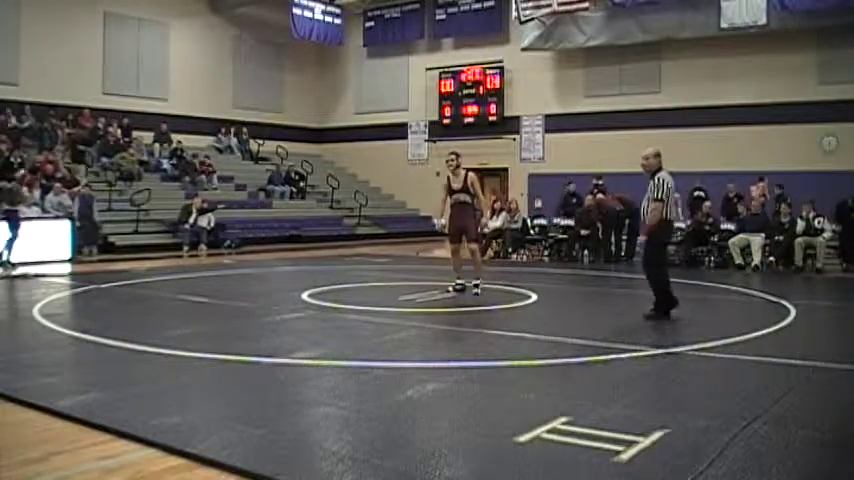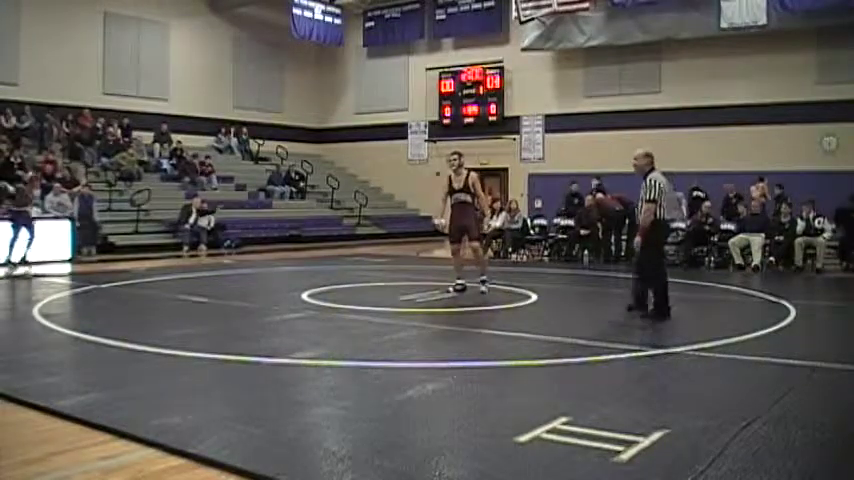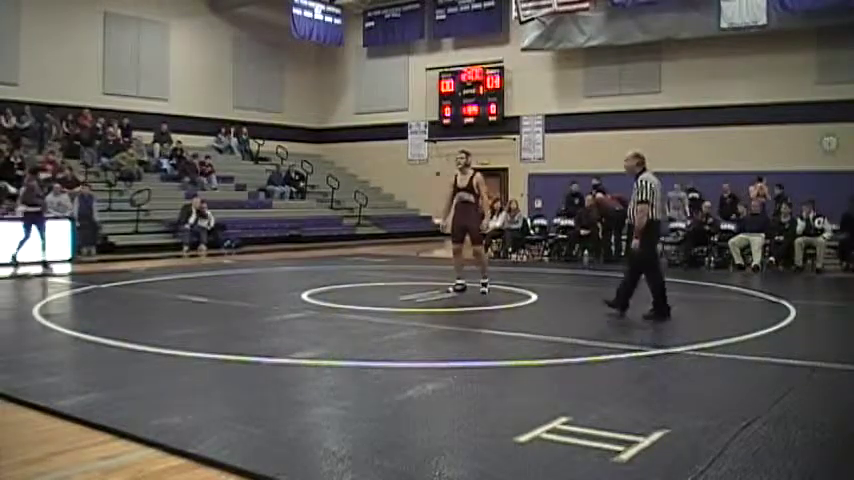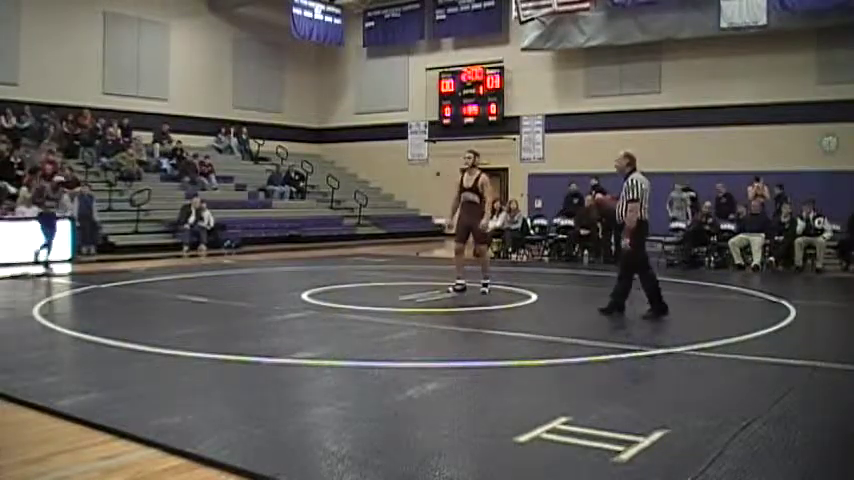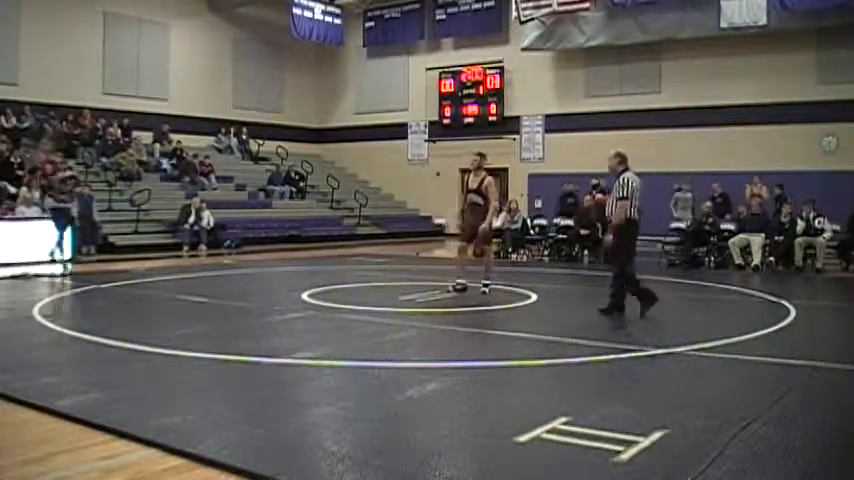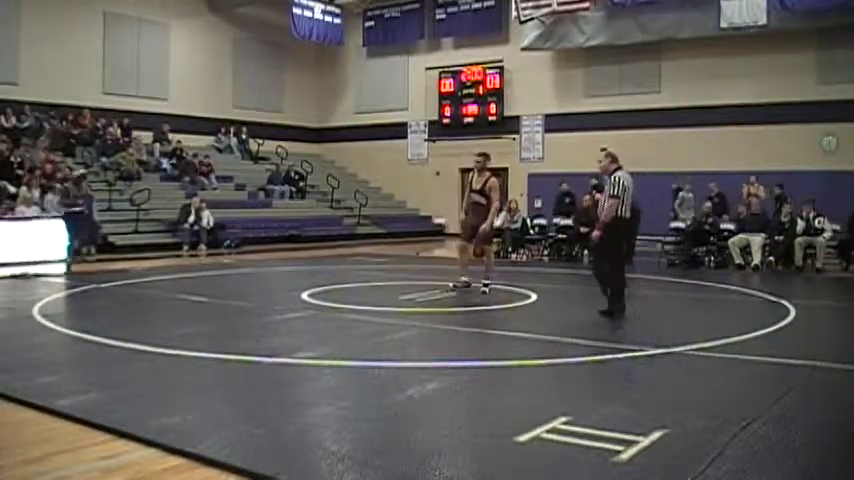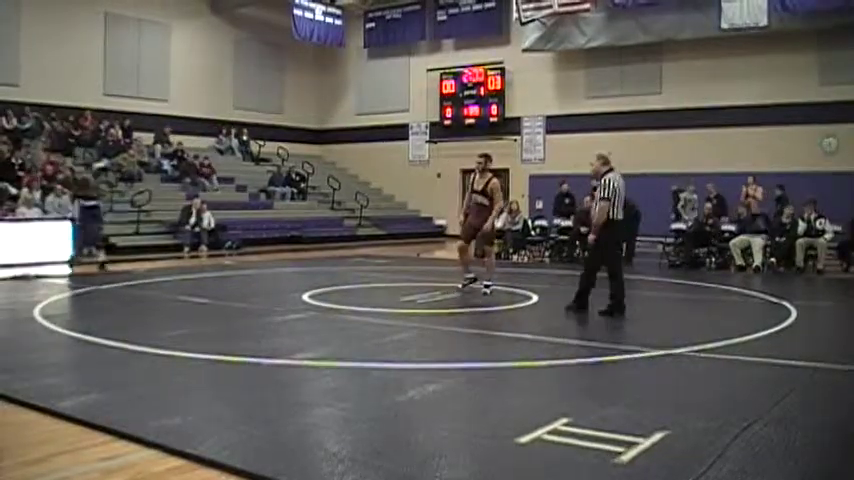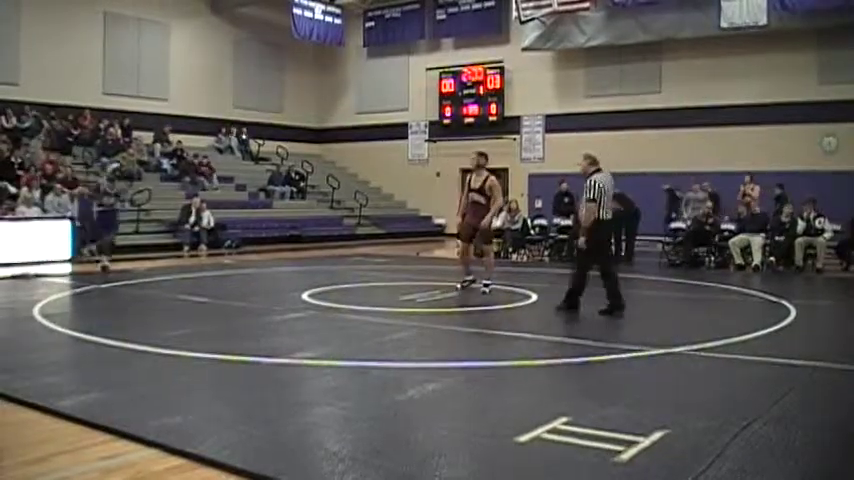
dt=0.2s
person 1, frame 1
left shoulder: (659, 179)
right shoulder: (659, 178)
left elbow: (656, 209)
left wrist: (645, 232)
left hip: (657, 228)
right hip: (658, 228)
left knee: (655, 268)
right knee: (652, 266)
left ankle: (662, 309)
right ankle: (667, 300)
person 1, frame 2
left shoulder: (651, 180)
right shoulder: (654, 178)
left elbow: (649, 210)
left wrist: (640, 234)
left hip: (653, 229)
right hip: (654, 228)
left knee: (654, 270)
right knee: (642, 266)
left ankle: (661, 309)
right ankle: (640, 302)
person 1, frame 3
left shoulder: (643, 181)
right shoulder: (647, 179)
left elbow: (643, 211)
left wrist: (637, 237)
left hip: (646, 230)
right hip: (647, 229)
left knee: (651, 270)
right knee: (633, 267)
left ankle: (661, 309)
right ankle: (620, 301)
person 1, frame 4
left shoulder: (633, 180)
right shoulder: (636, 179)
left elbow: (633, 211)
left wrist: (627, 236)
left hip: (633, 230)
right hip: (634, 229)
left knee: (642, 269)
right knee: (625, 268)
left ankle: (658, 306)
right ankle: (616, 304)
person 1, frame 5
left shoulder: (624, 179)
right shoulder: (628, 177)
left elbow: (621, 208)
left wrist: (611, 232)
left hip: (622, 228)
right hip: (627, 227)
left knee: (621, 267)
right knee: (620, 267)
left ankle: (646, 296)
right ankle: (616, 303)
person 1, frame 6
left shoulder: (616, 177)
right shoulder: (623, 176)
left elbow: (611, 206)
left wrist: (599, 228)
left hip: (613, 226)
right hip: (621, 225)
left knee: (599, 265)
right knee: (616, 266)
left ankle: (616, 302)
right ankle: (617, 304)
person 1, frame 7
left shoulder: (606, 180)
right shoulder: (616, 177)
left elbow: (603, 208)
left wrist: (593, 232)
left hip: (606, 228)
right hip: (616, 227)
left knee: (591, 266)
right knee: (614, 268)
left ankle: (581, 302)
right ankle: (617, 306)
person 1, frame 8
left shoulder: (592, 181)
right shoulder: (607, 177)
left elbow: (590, 210)
left wrist: (583, 234)
left hip: (595, 228)
right hip: (606, 226)
left knee: (582, 267)
right knee: (606, 267)
left ankle: (571, 302)
right ankle: (615, 303)
person 2, frame 1
left shoulder: (470, 176)
right shoulder: (447, 180)
left elbow: (480, 197)
right elbow: (443, 200)
right wrist: (439, 218)
left hip: (469, 214)
right hip: (454, 216)
left knee: (473, 248)
right knee: (454, 249)
left ankle: (476, 282)
right ankle: (459, 282)
person 2, frame 2
left shoulder: (472, 176)
right shoulder: (449, 179)
left elbow: (481, 197)
right elbow: (444, 199)
left wrist: (487, 215)
right wrist: (440, 217)
left hip: (470, 214)
right hip: (455, 216)
left knee: (476, 246)
right knee: (455, 249)
left ankle: (483, 277)
right ankle: (460, 282)
person 2, frame 3
left shoulder: (477, 177)
right shoulder: (455, 178)
left elbow: (484, 199)
right elbow: (450, 199)
left wrist: (485, 218)
right wrist: (444, 218)
left hip: (473, 216)
right hip: (458, 216)
left knee: (478, 250)
right knee: (456, 249)
left ankle: (485, 280)
right ankle: (460, 282)
person 2, frame 4
left shoulder: (483, 178)
right shoulder: (462, 177)
left elbow: (489, 199)
right elbow: (457, 199)
left wrist: (485, 218)
right wrist: (451, 217)
left hip: (478, 217)
right hip: (463, 216)
left knee: (482, 250)
right knee: (458, 249)
left ankle: (485, 282)
right ankle: (460, 282)
person 2, frame 5
left shoulder: (488, 180)
right shoulder: (468, 177)
left elbow: (494, 203)
left wrist: (487, 222)
right wrist: (461, 217)
left hip: (483, 218)
right hip: (469, 216)
left knee: (486, 249)
right knee: (461, 247)
left ankle: (486, 282)
right ankle: (461, 282)
person 2, frame 6
left shoulder: (492, 181)
right shoulder: (471, 176)
left elbow: (496, 203)
left wrist: (488, 222)
right wrist: (463, 213)
left hip: (485, 218)
right hip: (471, 216)
left knee: (486, 249)
right knee: (463, 246)
left ankle: (486, 282)
right ankle: (464, 279)
person 2, frame 7
left shoulder: (493, 182)
right shoulder: (473, 177)
left elbow: (499, 203)
left wrist: (490, 221)
right wrist: (462, 214)
left hip: (486, 219)
right hip: (472, 217)
left knee: (488, 250)
right knee: (461, 246)
left ankle: (488, 283)
right ankle: (469, 276)
person 2, frame 8
left shoulder: (491, 180)
right shoulder: (469, 177)
left elbow: (499, 200)
left wrist: (489, 217)
right wrist: (459, 216)
left hip: (483, 218)
right hip: (469, 216)
left knee: (486, 249)
right knee: (463, 248)
left ankle: (487, 282)
right ankle: (468, 277)
